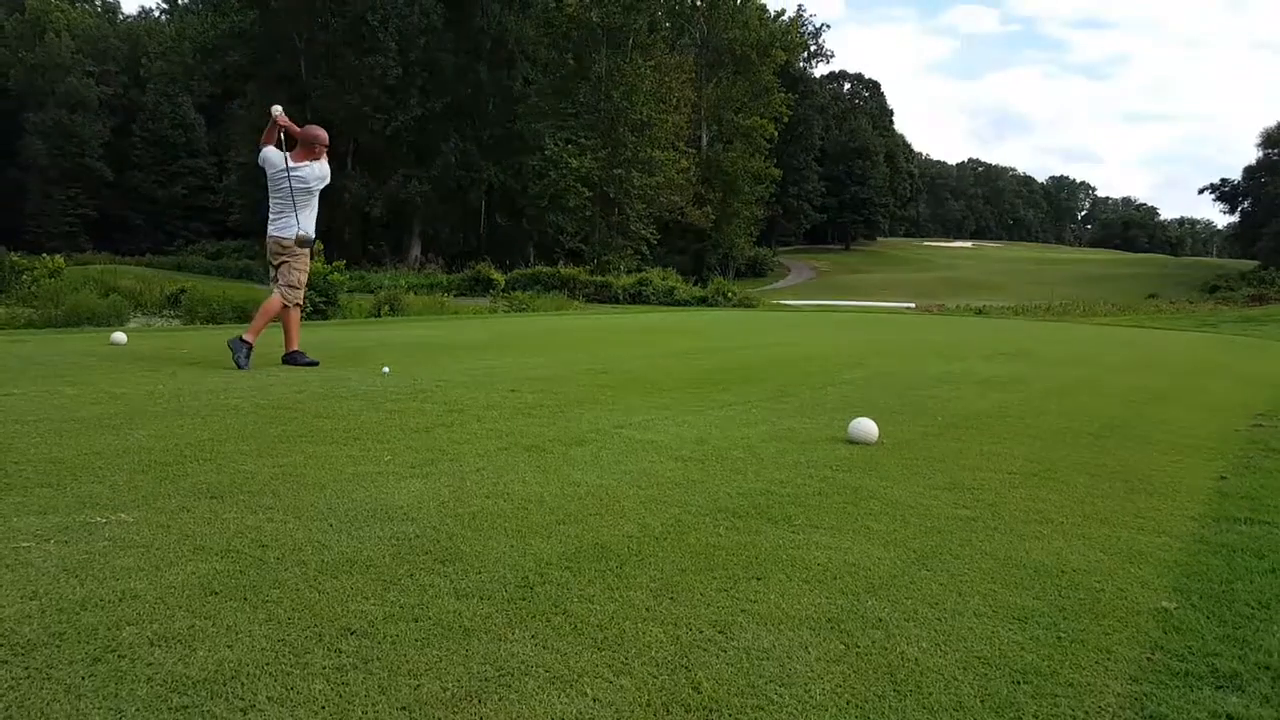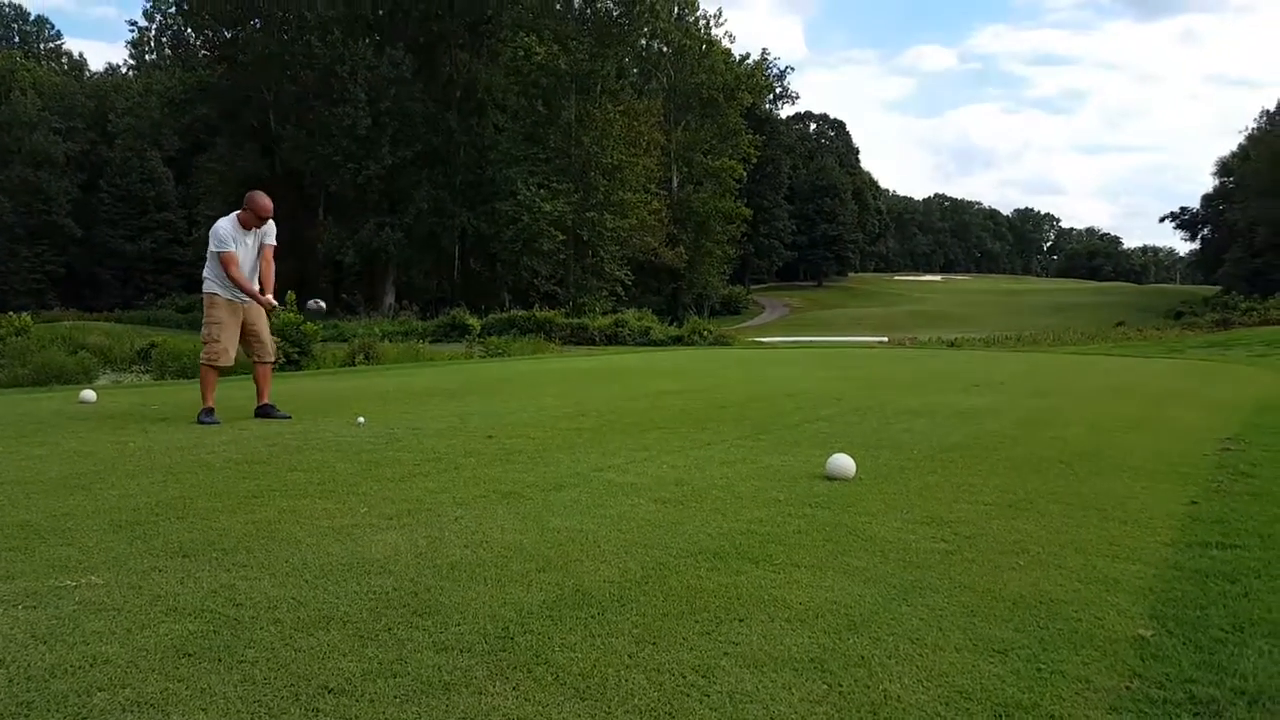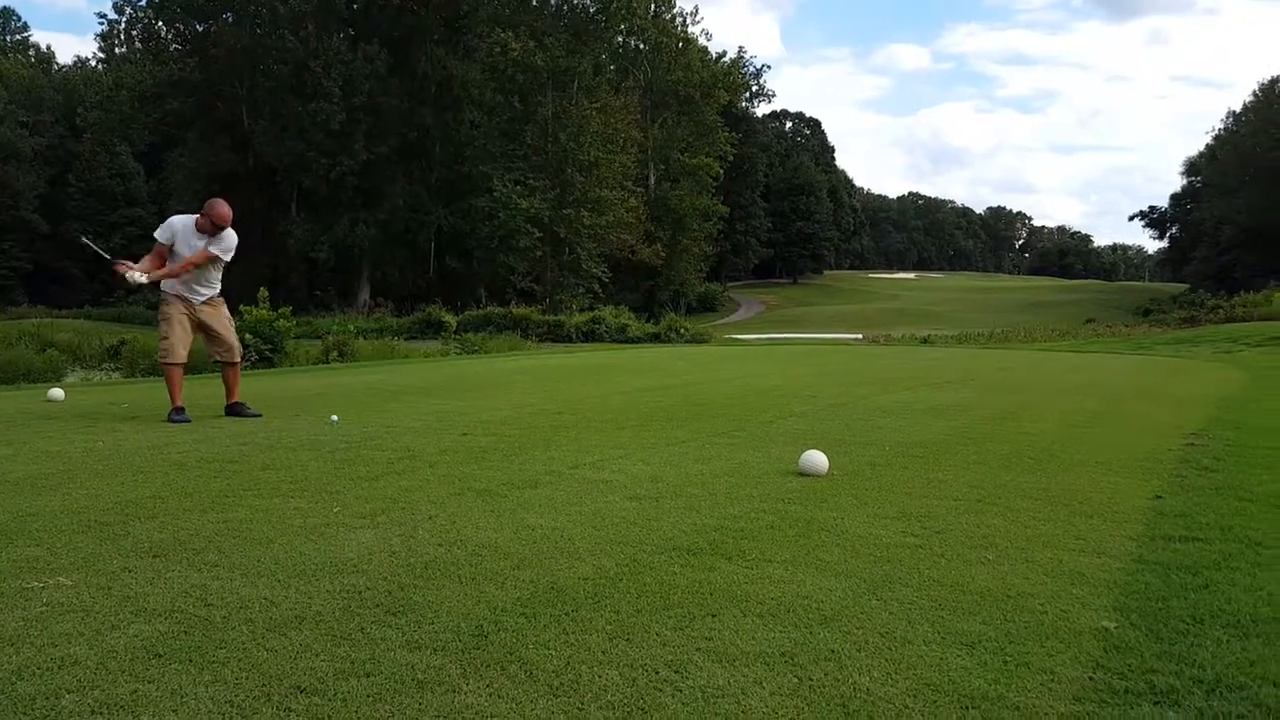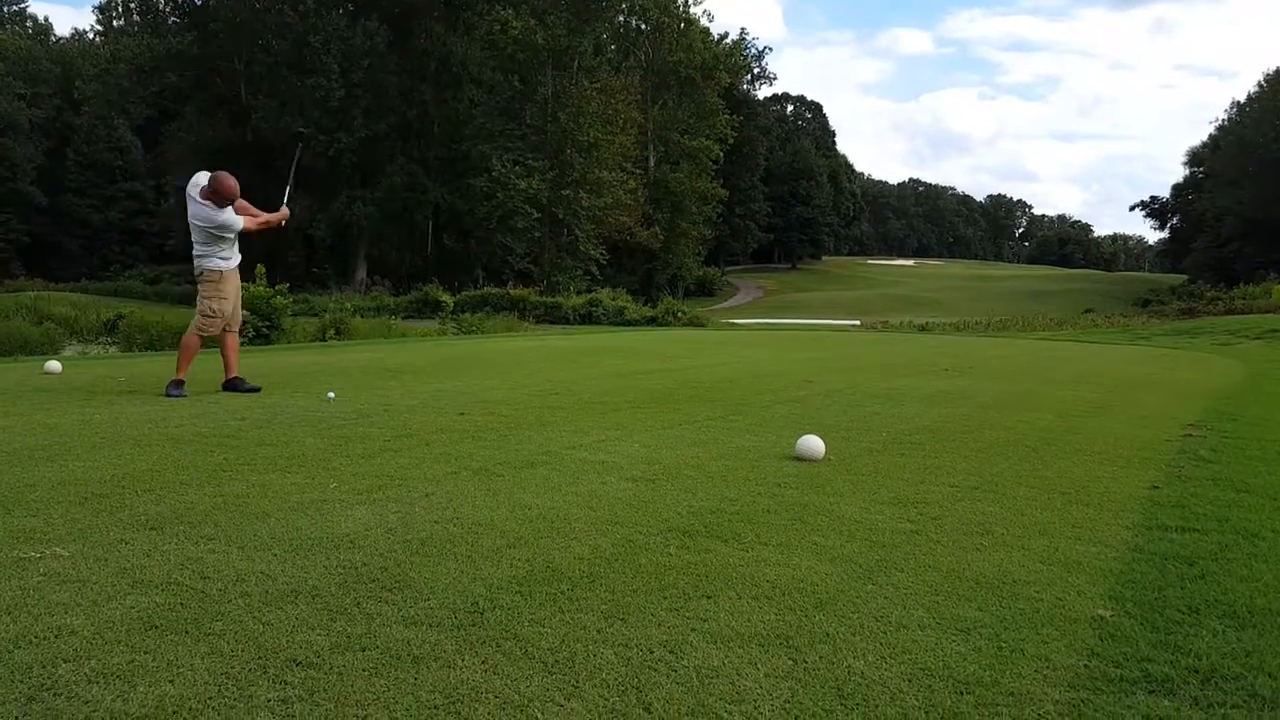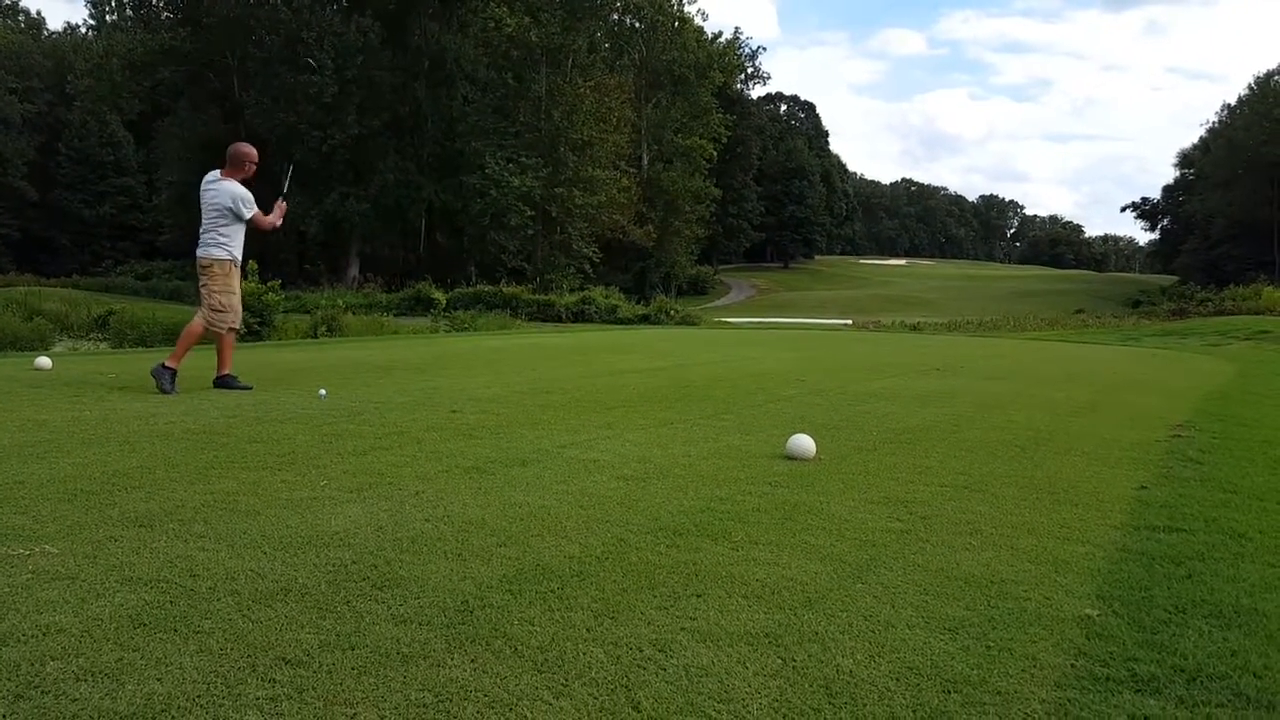
dt=1s
person 1, frame 1
left shoulder: (273, 160)
right shoulder: (319, 172)
left elbow: (265, 145)
right elbow: (323, 154)
left wrist: (275, 123)
right wrist: (289, 126)
left hip: (276, 237)
right hip: (296, 242)
left knee: (293, 296)
right knee: (285, 294)
left ankle: (292, 351)
right ankle: (245, 340)
person 1, frame 2
left shoulder: (267, 226)
right shoulder: (222, 229)
left elbow: (267, 261)
right elbow: (232, 272)
left wrist: (268, 295)
right wrist: (258, 298)
left hip: (251, 296)
right hip: (221, 295)
left knee: (264, 349)
right knee: (216, 352)
left ankle: (263, 404)
right ankle: (207, 408)
person 1, frame 3
left shoulder: (229, 239)
right shoulder: (175, 224)
left elbow: (190, 264)
right elbow: (156, 256)
left wrist: (150, 277)
right wrist: (137, 269)
left hip: (210, 300)
right hip: (175, 297)
left knee: (231, 347)
right knee: (173, 351)
left ankle: (233, 403)
right ankle: (178, 407)
person 1, frame 4
left shoulder: (200, 180)
right shoulder: (219, 218)
left elbow: (235, 201)
right elbow: (254, 224)
left wrist: (258, 213)
right wrist: (279, 216)
left hip: (226, 268)
right hip: (216, 271)
left knee: (231, 324)
right knee: (205, 324)
left ankle: (233, 377)
right ankle: (178, 380)
person 1, frame 5
left shoulder: (210, 179)
right shoulder: (239, 193)
right elbow: (264, 225)
left wrist: (264, 217)
right wrist: (278, 214)
left hip: (222, 261)
right hip: (220, 262)
left knee: (230, 319)
right knee: (209, 317)
left ankle: (224, 374)
right ankle: (168, 367)
